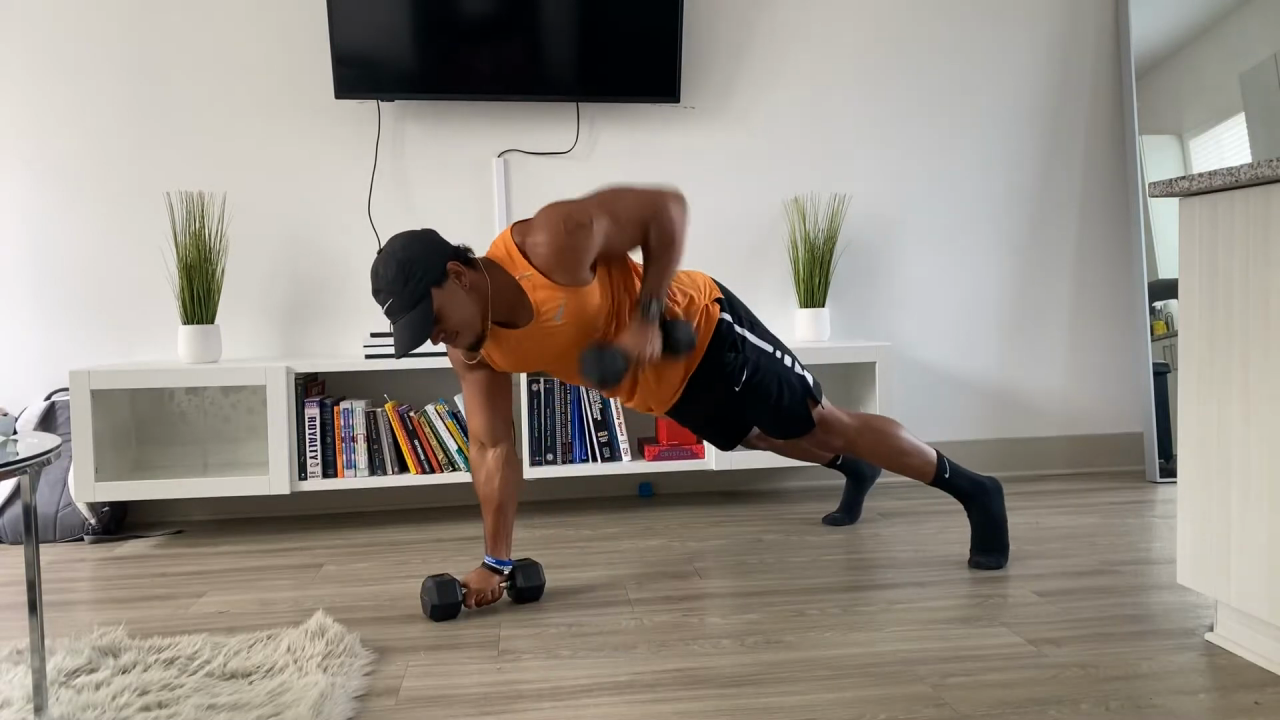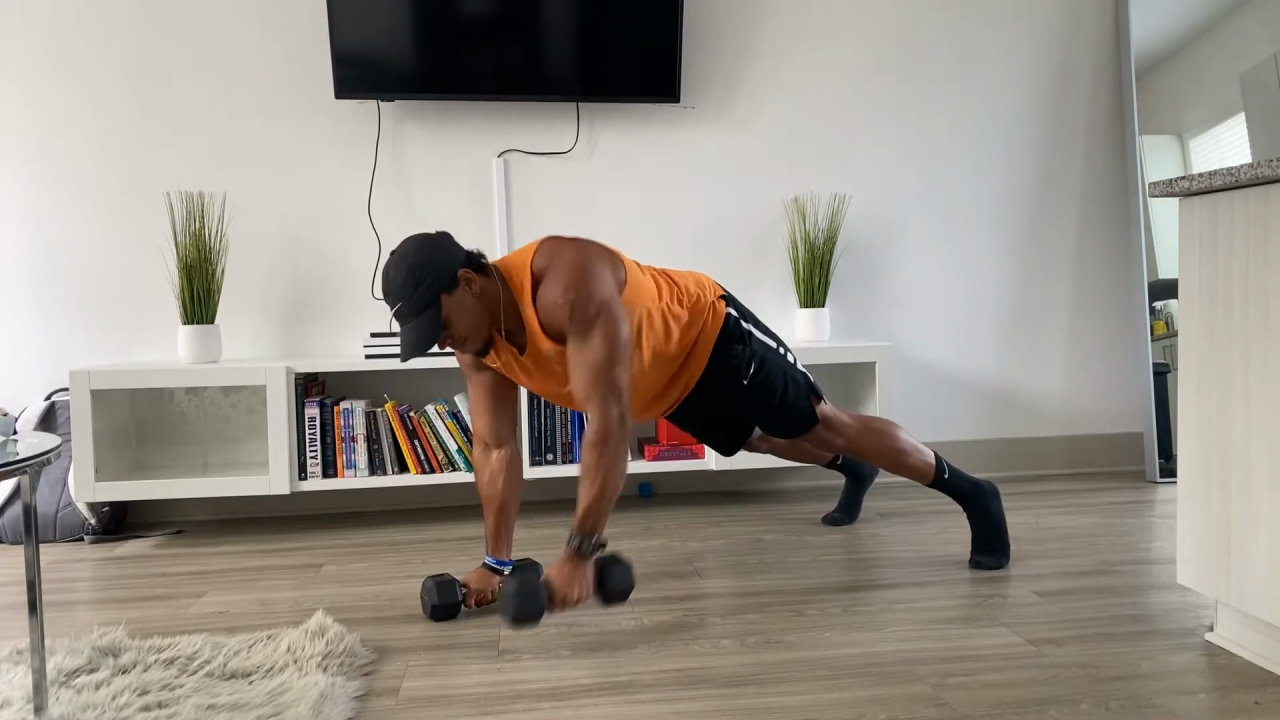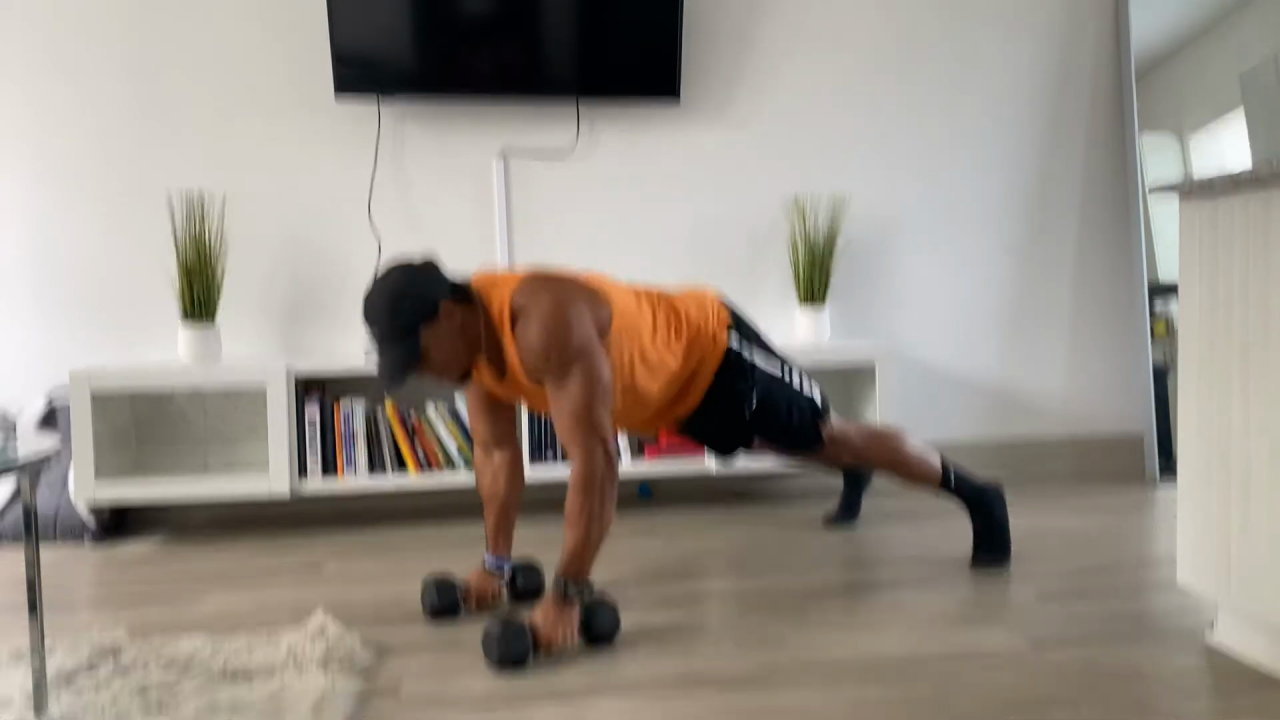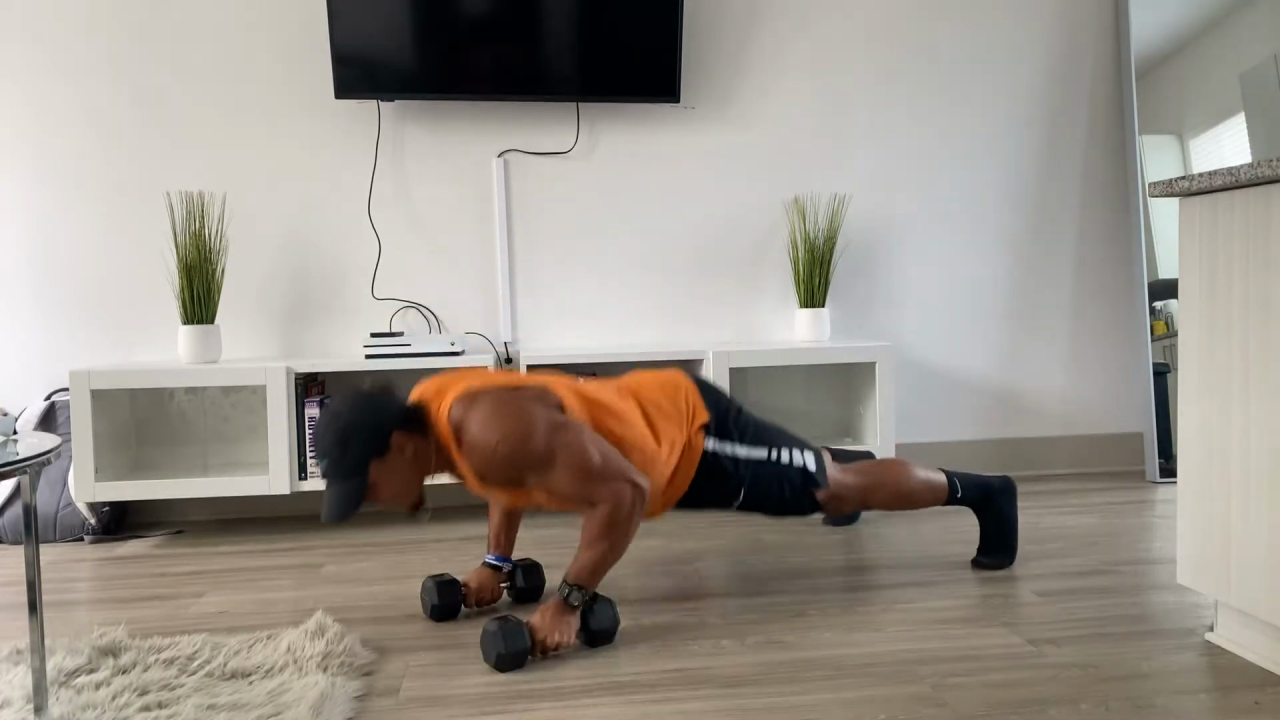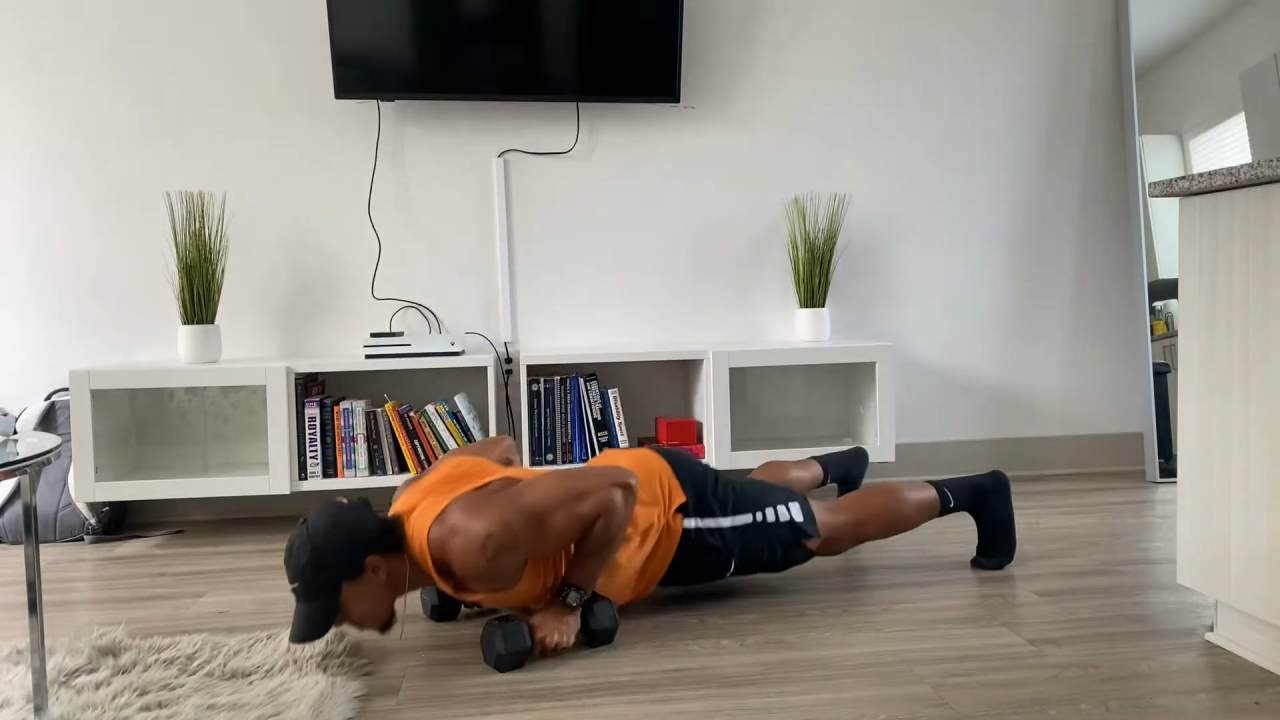
dt=0.3s
person 1, frame 1
left shoulder: (552, 241)
right shoulder: (472, 346)
left elbow: (668, 204)
right elbow: (493, 448)
left wrist: (647, 317)
right wrist: (495, 560)
left hip: (705, 332)
right hip: (668, 389)
left knee: (822, 419)
right knee: (766, 437)
left ankle: (972, 490)
right ankle: (855, 471)
person 1, frame 2
left shoulder: (568, 283)
right shoulder: (477, 341)
left elbow: (608, 420)
right elbow: (495, 450)
left wrist: (581, 552)
right wrist: (495, 561)
left hip: (708, 335)
right hip: (670, 391)
left knee: (825, 424)
right knee: (762, 440)
left ankle: (972, 493)
right ankle: (852, 470)
person 1, frame 3
left shoulder: (544, 327)
right shoulder: (471, 337)
left elbow: (593, 466)
right elbow: (497, 449)
left wrist: (565, 595)
right wrist: (496, 560)
left hip: (711, 351)
right hip: (675, 387)
left knee: (834, 437)
right knee: (783, 445)
left ankle: (977, 495)
right ankle: (854, 482)
person 1, frame 4
left shoulder: (492, 431)
right shoulder: (431, 408)
left elbow: (626, 493)
left wrist: (567, 601)
right wrist: (496, 562)
left hip: (692, 436)
right hip: (659, 430)
left knee: (833, 492)
left ankle: (981, 492)
right ankle: (844, 457)
person 1, frame 5
left shoulder: (467, 541)
right shoulder: (414, 502)
left elbow: (615, 490)
right elbow: (496, 448)
left wrist: (567, 600)
left hip: (666, 516)
right hip: (640, 490)
left knee: (827, 530)
right knee: (753, 489)
left ankle: (974, 492)
right ankle: (839, 462)
